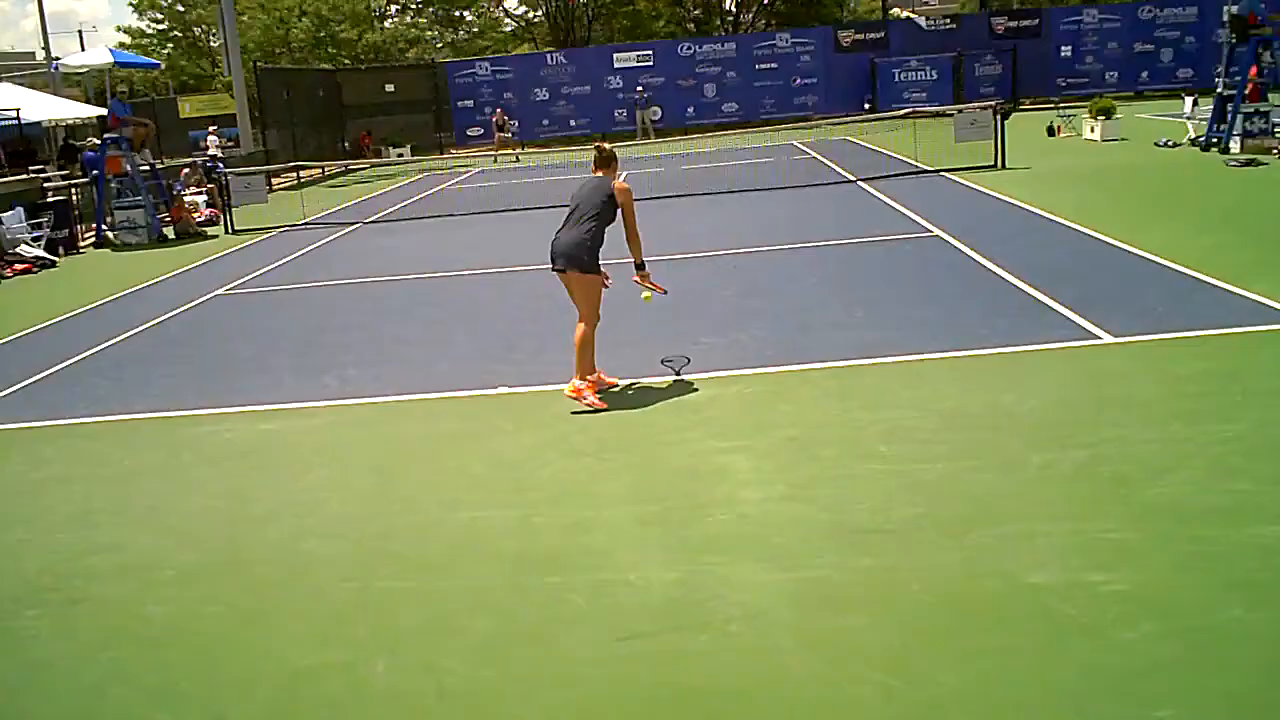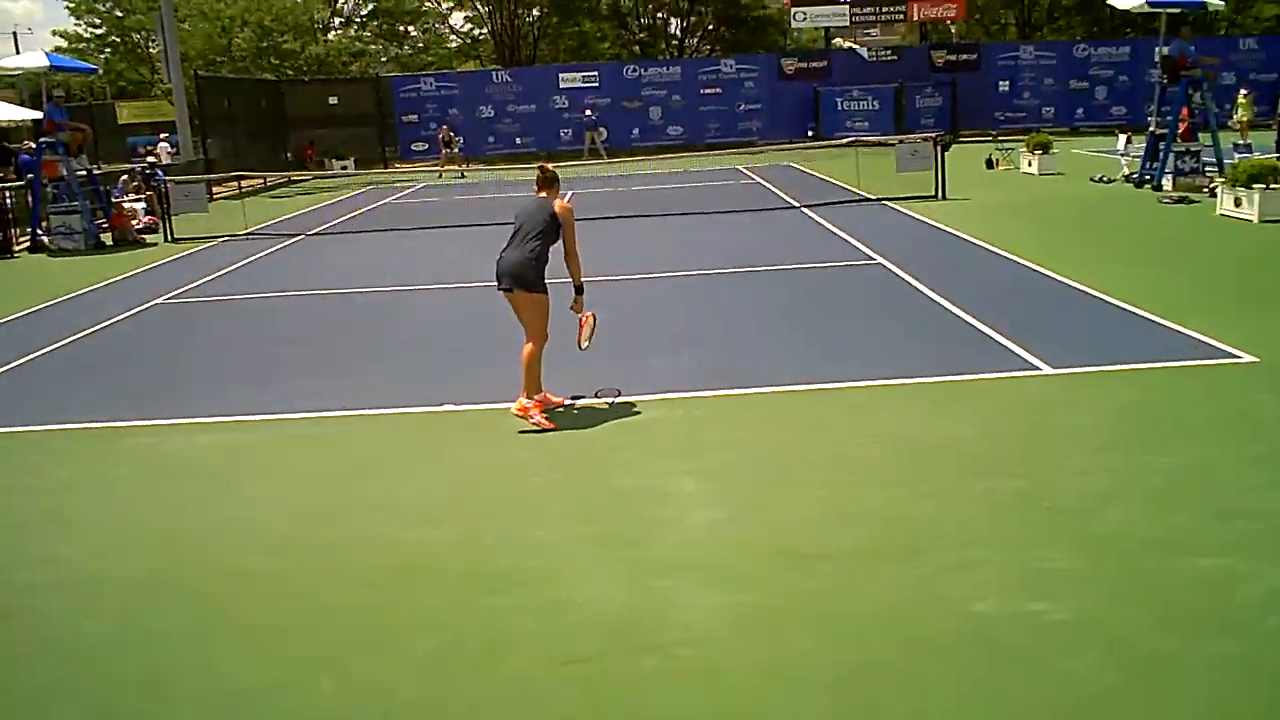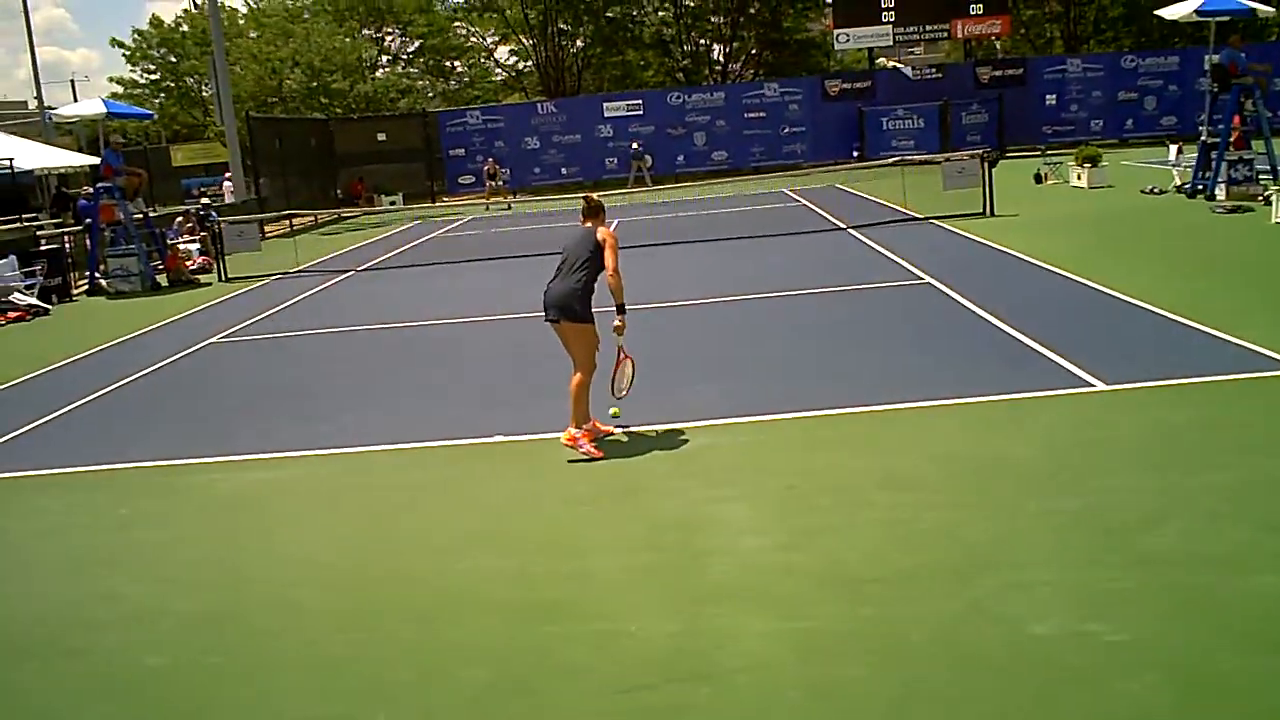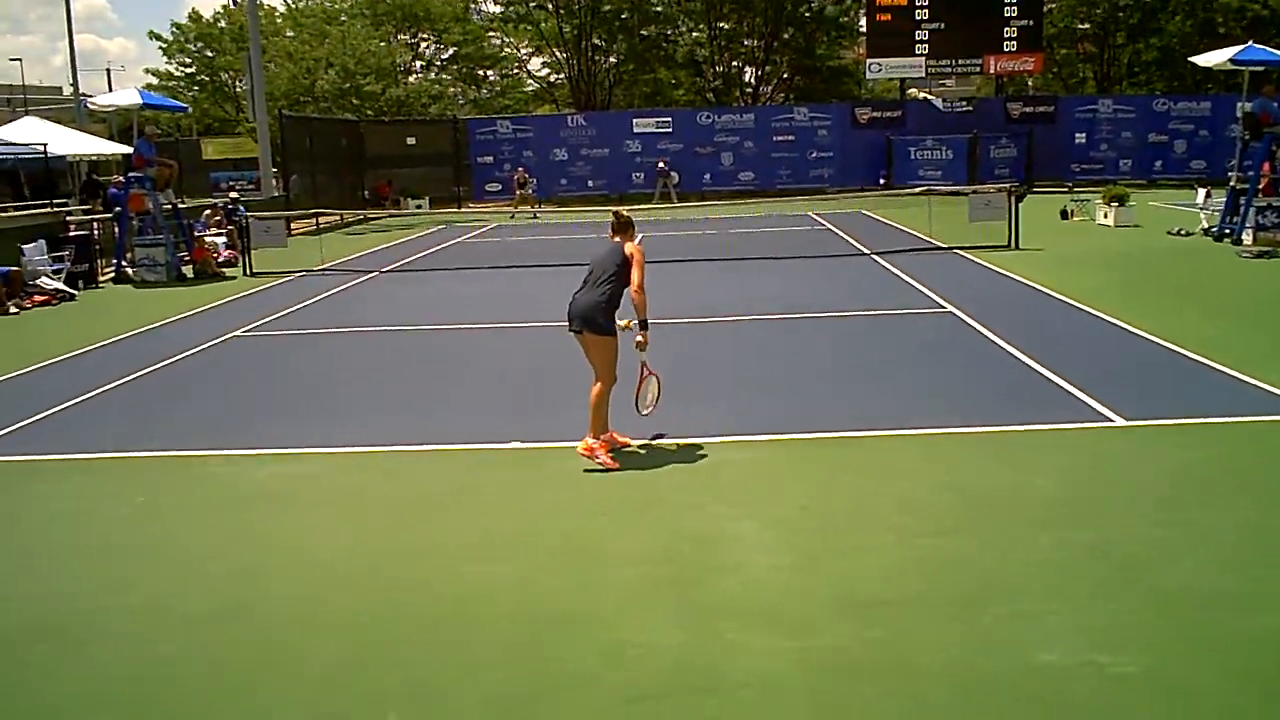
dt=0.4s
person 1, frame 1
left shoulder: (582, 187)
right shoulder: (620, 188)
right elbow: (631, 232)
left wrist: (595, 269)
right wrist: (640, 267)
left hip: (559, 247)
right hip: (580, 250)
left knee: (588, 317)
right knee: (588, 319)
left ankle: (591, 374)
right ankle: (579, 382)
person 1, frame 2
left shoulder: (525, 207)
right shoulder: (562, 207)
right elbow: (570, 252)
right wrist: (579, 291)
left hip: (505, 266)
right hip: (526, 268)
left knee: (536, 336)
right knee: (536, 338)
left ankle: (537, 394)
right ankle: (526, 401)
person 1, frame 3
left shoulder: (574, 237)
right shoulder: (606, 234)
right elbow: (611, 272)
left wrist: (589, 329)
right wrist: (620, 311)
left hip: (552, 297)
right hip: (572, 299)
left knee: (583, 366)
right knee: (584, 368)
left ankle: (585, 424)
right ankle: (574, 431)
person 1, frame 4
left shoulder: (603, 251)
right shoulder: (634, 249)
right elbow: (637, 289)
left wrist: (614, 325)
right wrist: (643, 326)
left hip: (577, 308)
right hip: (596, 311)
left knee: (605, 377)
right knee: (605, 378)
left ankle: (604, 434)
right ankle: (592, 441)
